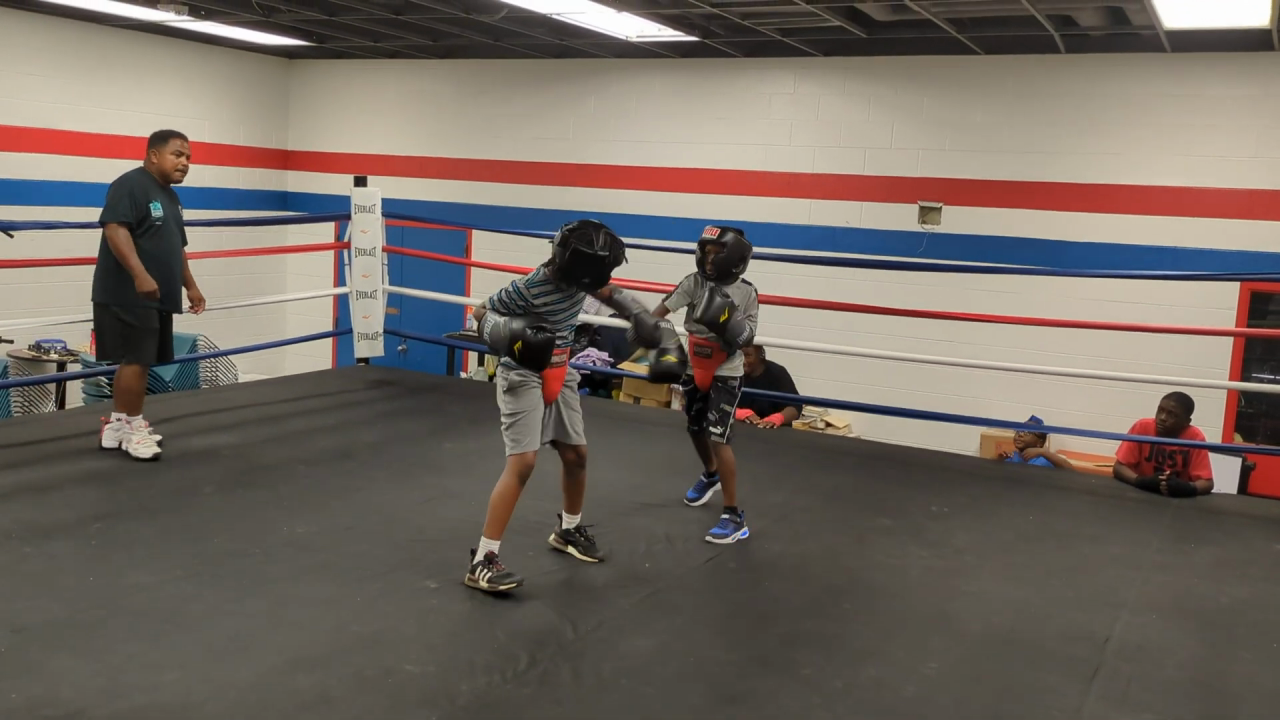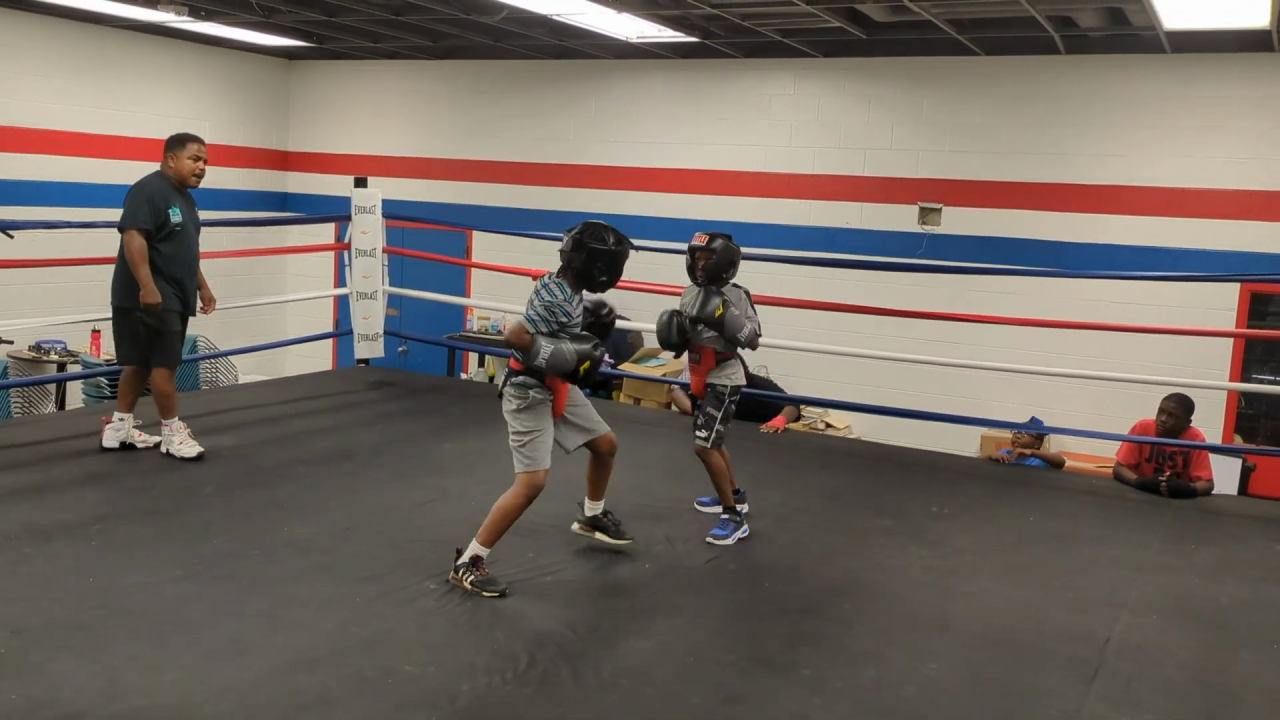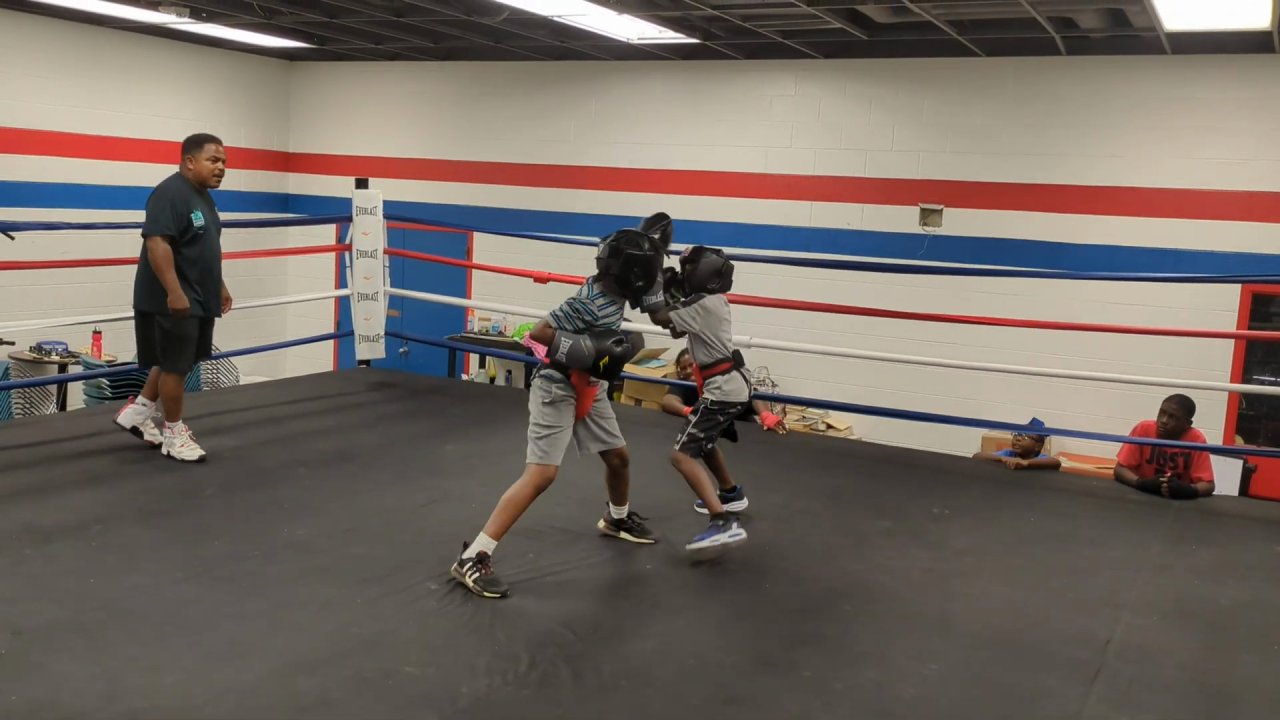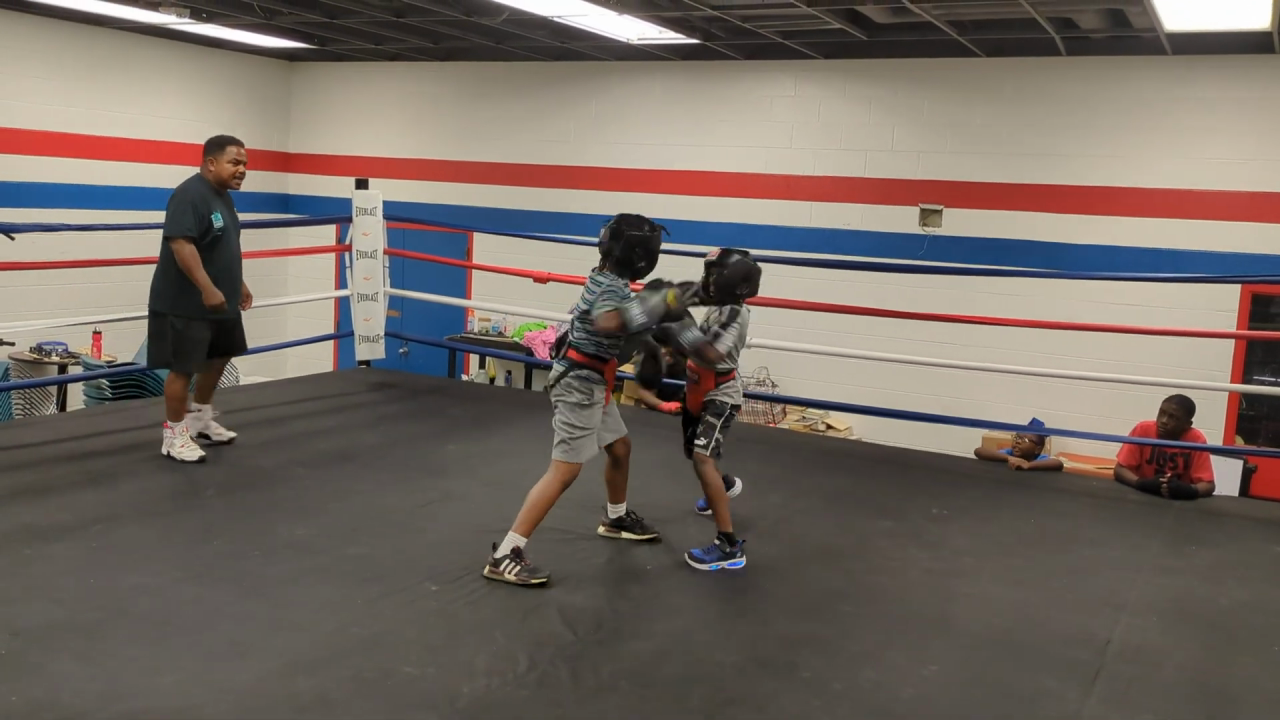
dt=0.2s
person 1, frame 1
left shoulder: (574, 273)
right shoulder: (528, 287)
left elbow: (616, 297)
right elbow: (480, 314)
left wrist: (658, 331)
right wrist: (512, 335)
left hip: (559, 375)
right hip: (521, 377)
left knee: (576, 455)
right knee: (521, 463)
left ankle: (568, 529)
right ankle: (483, 560)
person 1, frame 2
left shoulder: (559, 282)
right shoulder: (557, 299)
right elbow: (516, 337)
left wrist: (581, 350)
right wrist: (562, 354)
left hip: (558, 386)
right hip: (529, 392)
left knee: (606, 445)
right knee: (532, 482)
left ankle: (593, 516)
right ankle: (469, 561)
person 1, frame 3
left shoulder: (610, 291)
right shoulder: (587, 302)
right elbow: (538, 332)
right wrist: (585, 351)
left hip: (589, 389)
right hip: (558, 389)
left knee: (619, 457)
right knee: (539, 476)
left ankle: (619, 518)
right ankle: (474, 557)
person 1, frame 4
left shoulder: (607, 278)
right shoulder: (610, 285)
right elbow: (607, 326)
right wrist: (657, 305)
left hip: (594, 377)
right hip: (581, 382)
left knee: (620, 448)
right knee: (564, 471)
left ankle: (617, 517)
right ankle: (504, 555)
person 2, frame 1
left shoulder: (170, 195)
right shoulder: (130, 185)
left elbow: (176, 248)
right elbow: (115, 229)
left wrist: (190, 286)
right wrist: (140, 275)
left hip: (158, 297)
right hip: (126, 295)
left knee: (141, 360)
right knee: (135, 359)
left ankle: (117, 427)
right ankle: (132, 428)
person 2, frame 2
left shoulder: (185, 198)
right shoulder: (149, 190)
right elbow: (132, 237)
left wrist: (202, 287)
right wrist: (147, 286)
left hip: (173, 297)
right hip: (149, 298)
left knee: (142, 361)
right knee: (164, 362)
left ankle: (118, 427)
right ankle: (172, 432)
person 2, frame 3
left shoulder: (203, 196)
right shoulder: (171, 193)
right elbow: (157, 242)
left wrist: (219, 286)
right wrist: (174, 292)
left hip: (197, 298)
right hip: (173, 300)
left knee: (173, 362)
right knee: (175, 365)
left ankle: (137, 411)
right ankle: (174, 434)
person 2, frame 4
left shoulder: (223, 196)
right shoulder: (190, 195)
right elbow: (180, 243)
left wrist: (238, 284)
right wrist: (207, 289)
left hip: (219, 300)
right hip: (186, 301)
left knee: (221, 354)
right knee: (184, 366)
left ankle: (199, 416)
right ankle: (175, 434)
person 3, frame 1
left shoulder: (745, 292)
right shoulder: (693, 283)
left elbow: (746, 341)
right elbow: (662, 310)
left wrist: (727, 320)
left hip: (726, 372)
right hip: (694, 369)
left knee: (717, 440)
right knee: (696, 430)
left ankle: (733, 516)
right ankle: (711, 474)
person 3, frame 2
left shoulder: (737, 296)
right shoulder: (690, 295)
left elbow: (753, 342)
right elbow: (672, 338)
left wrist: (725, 316)
right wrist: (674, 338)
left hip: (724, 380)
right hip: (699, 378)
left knee: (705, 445)
right knee: (709, 441)
left ankle: (733, 515)
right ankle: (734, 494)
person 3, frame 3
left shoulder: (702, 303)
right shoulder: (711, 303)
left elbow: (661, 317)
right elbow: (674, 323)
left hip: (721, 393)
right hip: (728, 390)
left knee: (681, 455)
right knee: (700, 443)
left ankle: (723, 521)
right ankle: (730, 494)
person 3, frame 4
left shoulder: (735, 314)
right shoulder: (714, 307)
left elbow: (714, 356)
left wrist: (677, 332)
left hip: (720, 396)
right hip: (697, 393)
left knee: (704, 459)
right knee: (695, 451)
left ankle: (729, 544)
right ankle: (726, 485)
